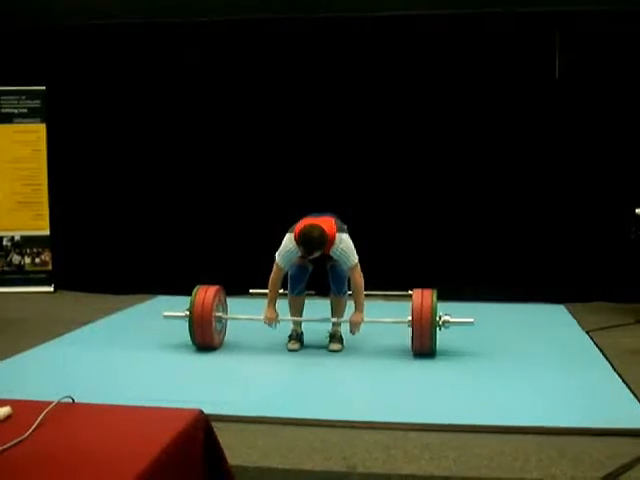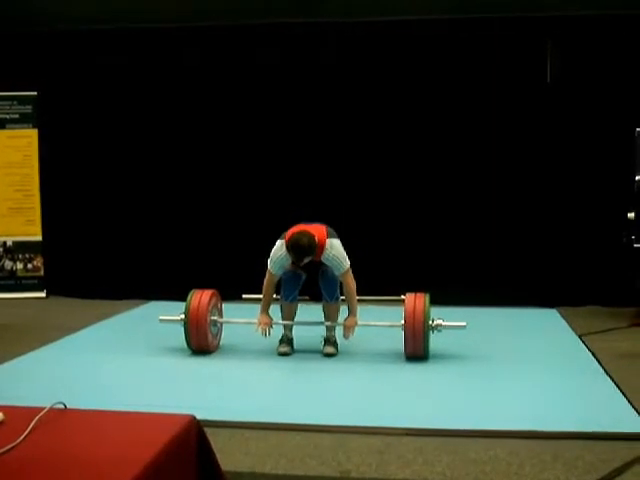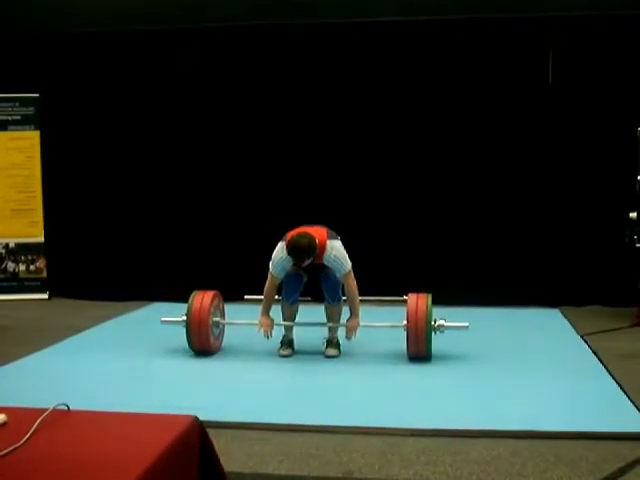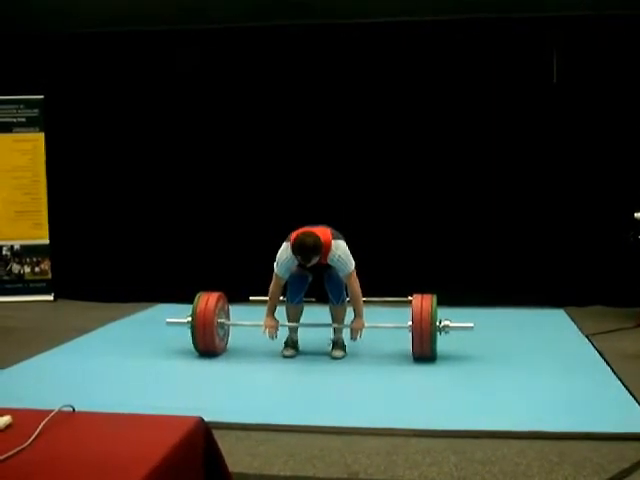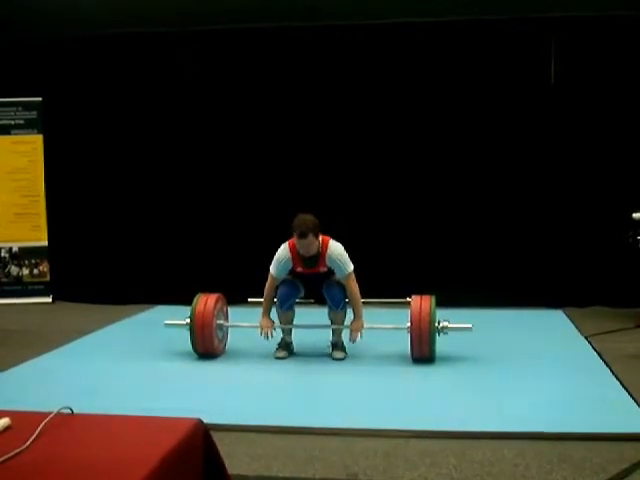
dt=1s
person 1, frame 1
left shoulder: (342, 242)
right shoulder: (290, 243)
left elbow: (356, 275)
right elbow: (277, 274)
left wrist: (359, 311)
right wrist: (270, 308)
left hip: (334, 248)
right hip: (304, 245)
left knee: (339, 281)
right knee: (295, 279)
left ankle: (336, 331)
right ankle: (296, 331)
person 1, frame 2
left shoulder: (333, 247)
right shoulder: (280, 249)
left elbow: (348, 280)
right elbow: (270, 281)
left wrist: (352, 315)
right wrist: (264, 313)
left hip: (325, 261)
right hip: (294, 261)
left knee: (331, 287)
right knee: (288, 287)
left ankle: (330, 336)
right ankle: (287, 336)
person 1, frame 3
left shoulder: (334, 249)
right shoulder: (281, 252)
left elbow: (349, 281)
right elbow: (272, 283)
left wrist: (355, 316)
right wrist: (264, 315)
left hip: (327, 264)
left knee: (333, 290)
right knee: (289, 290)
left ankle: (333, 338)
right ankle: (288, 337)
person 1, frame 4
left shoulder: (337, 248)
right shoulder: (286, 251)
left elbow: (352, 282)
right elbow: (277, 284)
left wrist: (359, 317)
right wrist: (269, 316)
left hip: (331, 265)
left knee: (337, 291)
right knee: (294, 292)
left ankle: (338, 338)
right ankle: (292, 338)
person 1, frame 5
left shoulder: (334, 250)
right shoulder: (285, 252)
left elbow: (350, 283)
right elbow: (271, 283)
left wrist: (358, 319)
right wrist: (265, 316)
left hip: (327, 280)
right hip: (299, 280)
left knee: (337, 296)
right knee: (283, 295)
left ankle: (337, 341)
right ankle: (286, 340)
